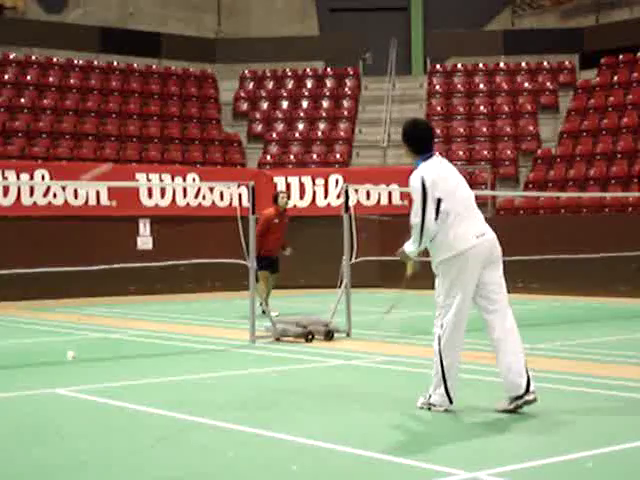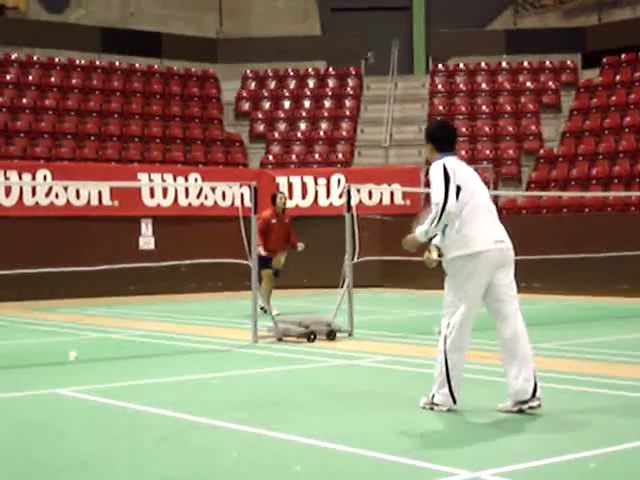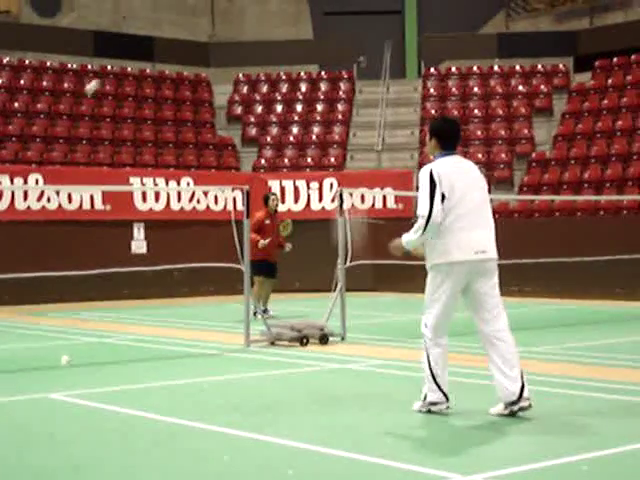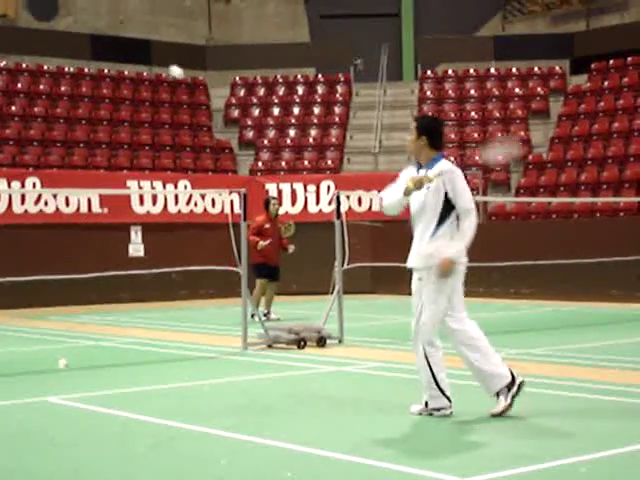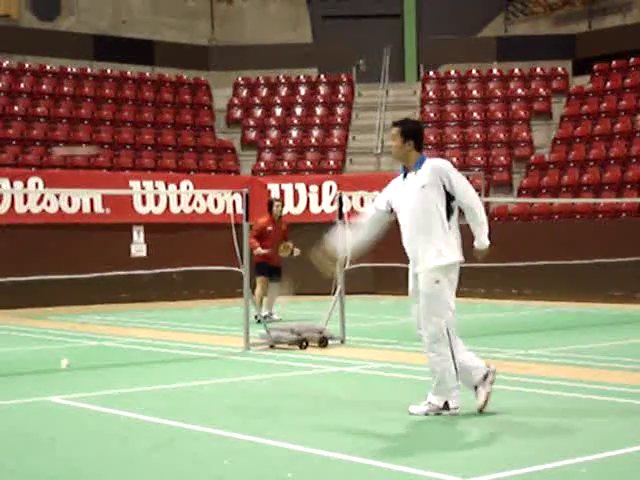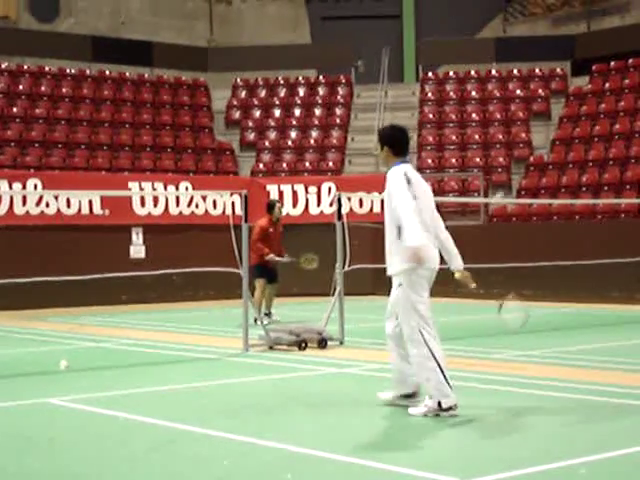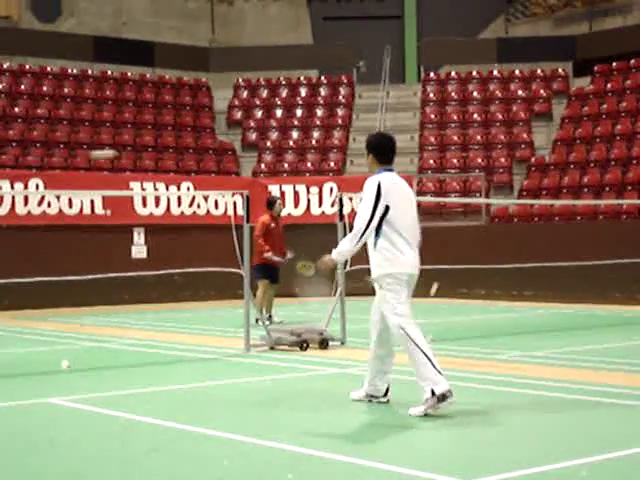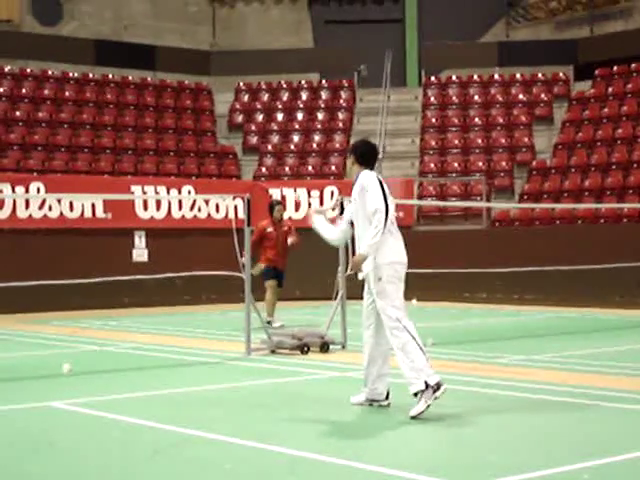
dt=0.3s
person 1, frame 1
left shoulder: (420, 177)
right shoulder: (443, 165)
left elbow: (427, 225)
left wrist: (410, 251)
right wrist: (421, 249)
left hip: (457, 252)
right hip: (486, 242)
left knee: (448, 325)
right knee: (500, 317)
left ankle: (441, 396)
right ankle: (520, 387)
person 1, frame 2
left shoulder: (440, 168)
right shoulder: (464, 169)
left elbow: (445, 209)
left wrist: (420, 235)
right wrist: (437, 246)
left hip: (471, 253)
right hip: (500, 247)
left knee: (455, 325)
right knee: (510, 322)
left ankle: (443, 396)
right ankle: (526, 393)
person 1, frame 3
left shoulder: (432, 171)
right shoulder: (473, 169)
left elbow: (431, 218)
left wrist: (406, 242)
right wrist: (427, 244)
left hip: (450, 259)
right hip: (484, 255)
left knee: (434, 328)
right knee: (494, 325)
left ankle: (436, 396)
right ankle: (515, 393)
person 1, frame 4
left shoulder: (448, 171)
right shoulder: (412, 173)
left elbow: (469, 216)
right elbow: (388, 204)
left wrist: (453, 255)
right wrist: (408, 188)
left hip: (439, 262)
right hip: (427, 261)
left knee: (424, 332)
right knee: (459, 326)
left ankle: (438, 400)
right ankle: (504, 381)
person 1, frame 5
left shoulder: (438, 168)
right shoulder: (397, 186)
left elbow: (472, 203)
right elbow: (370, 221)
left wrist: (481, 241)
right wrist: (337, 246)
left hip: (440, 262)
right hip: (420, 265)
left knee: (435, 329)
right knee: (434, 329)
left ankle: (446, 398)
right ankle: (477, 373)
person 1, frame 6
left shoulder: (398, 174)
right shoulder: (415, 179)
left elbow: (407, 212)
right elbow: (438, 227)
left wrist: (415, 245)
right wrist: (458, 266)
left hip: (412, 265)
right hip: (412, 265)
left knee: (417, 330)
right knee: (396, 325)
left ankle: (442, 398)
right ankle: (406, 387)
person 1, frame 7
left shoulder: (376, 183)
right shoulder: (403, 187)
left elbow: (363, 227)
right elbow: (414, 234)
left wrist: (337, 255)
left hip: (391, 268)
right hip: (404, 267)
left knee: (403, 327)
right knee: (382, 328)
left ankle: (437, 389)
right ankle: (375, 388)
person 1, frame 8
left shoulder: (368, 180)
right shoulder: (356, 200)
left elbow: (382, 217)
right elbow: (339, 235)
left wrist: (363, 253)
right wrist: (316, 220)
left hip: (386, 264)
right hip: (376, 267)
left knee: (396, 323)
right knee: (374, 328)
left ankle: (426, 383)
right ankle: (376, 390)
person 2, frame 1
left shoulder: (285, 215)
right shoulder: (268, 214)
right elbow: (258, 233)
left wrist: (285, 247)
right wrist: (255, 252)
left hip: (274, 253)
right hip: (262, 252)
left knee: (272, 278)
right knee: (264, 278)
left ankle: (264, 302)
right ankle: (265, 308)
person 2, frame 2
left shoulder: (286, 217)
right shoulder: (266, 216)
left elbow: (289, 235)
right elbow: (258, 232)
left wrist: (296, 244)
right wrist: (259, 246)
left hip: (278, 255)
right hip: (265, 254)
left knee: (272, 280)
right knee: (267, 277)
left ankle: (263, 304)
right ankle: (267, 307)
person 2, frame 3
left shoulder: (277, 218)
right shoulder: (259, 217)
right elbow: (251, 232)
left wrist: (284, 245)
right wrist: (259, 241)
left hip: (272, 257)
right hip: (259, 257)
left knee: (270, 282)
right knee: (259, 282)
left ankle: (264, 308)
right ankle: (256, 310)
person 2, frame 4
left shoulder: (278, 222)
right shoulder: (259, 221)
right elbow: (250, 235)
left wrist: (287, 246)
right wrist: (258, 242)
left hip: (274, 261)
right hip: (261, 260)
left knee: (273, 285)
right knee: (261, 285)
left ankle: (267, 311)
right ankle: (255, 312)
person 2, frame 5
left shoulder: (283, 224)
right shoulder: (262, 222)
left elbow: (285, 240)
right elbow: (252, 237)
left wrist: (293, 249)
right wrist: (256, 248)
left hip: (276, 261)
right hip: (262, 260)
left knee: (275, 286)
right knee: (261, 283)
left ankle: (268, 312)
right ankle: (259, 313)
person 2, frame 6
left shoulder: (278, 224)
right shoulder: (262, 224)
right elbow: (255, 242)
left wrist: (283, 255)
right wrist: (266, 253)
left hip: (272, 262)
right hip: (259, 261)
left knee: (272, 286)
right knee: (260, 286)
left ankle: (267, 312)
right ankle: (258, 316)
person 2, frame 7
left shoulder: (278, 221)
right shoulder: (264, 220)
right elbow: (257, 238)
left wrist: (285, 251)
right wrist: (266, 251)
left hip: (274, 261)
right hip: (262, 261)
left knee: (272, 287)
right knee: (263, 286)
left ankle: (268, 315)
right ankle: (259, 316)
person 2, frame 8
left shoulder: (287, 225)
right shoulder: (264, 225)
left elbow: (295, 239)
right elbow: (254, 241)
left wrist: (292, 241)
left hip: (280, 264)
right hip: (267, 263)
left knee: (276, 290)
right knee: (271, 287)
left ankle: (270, 318)
right ankle: (271, 318)
